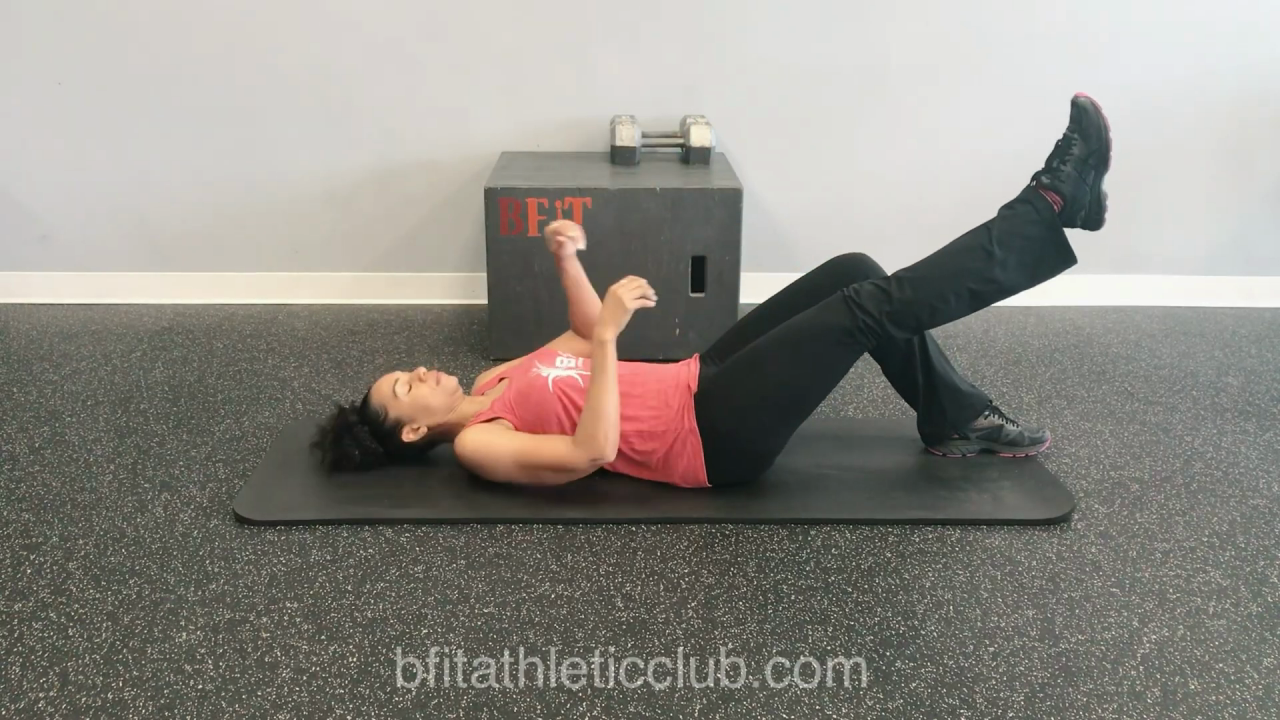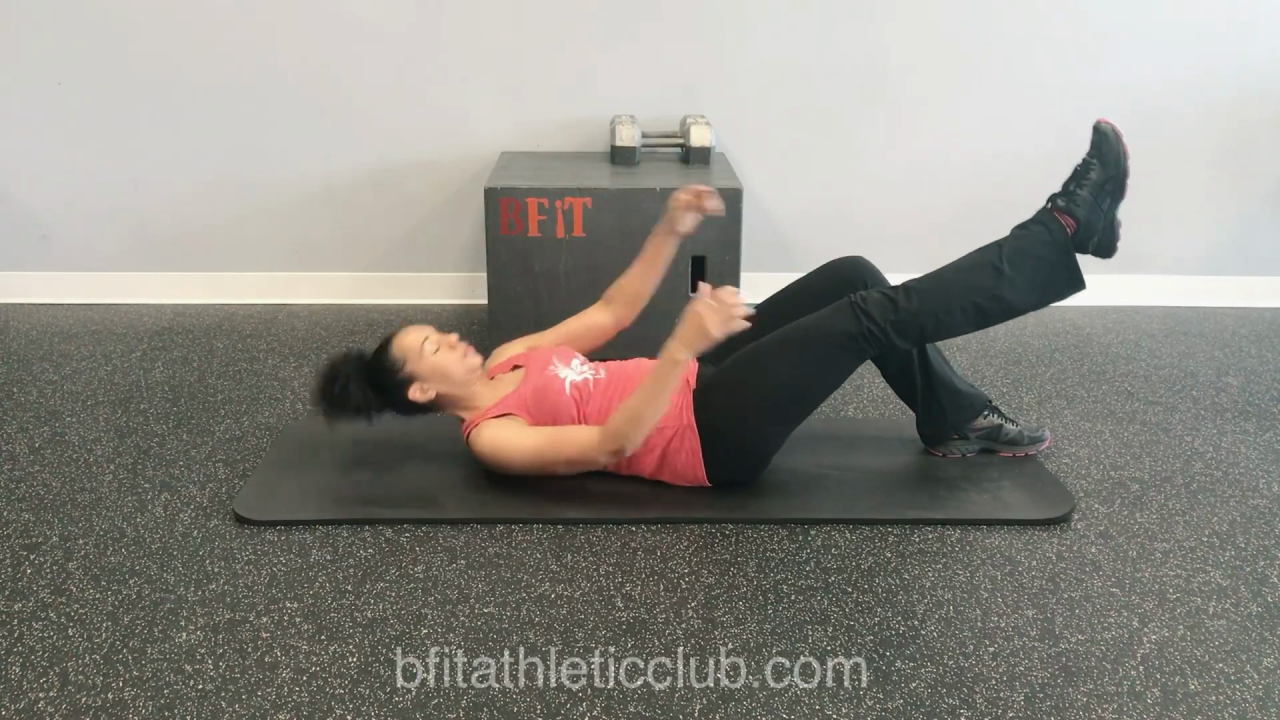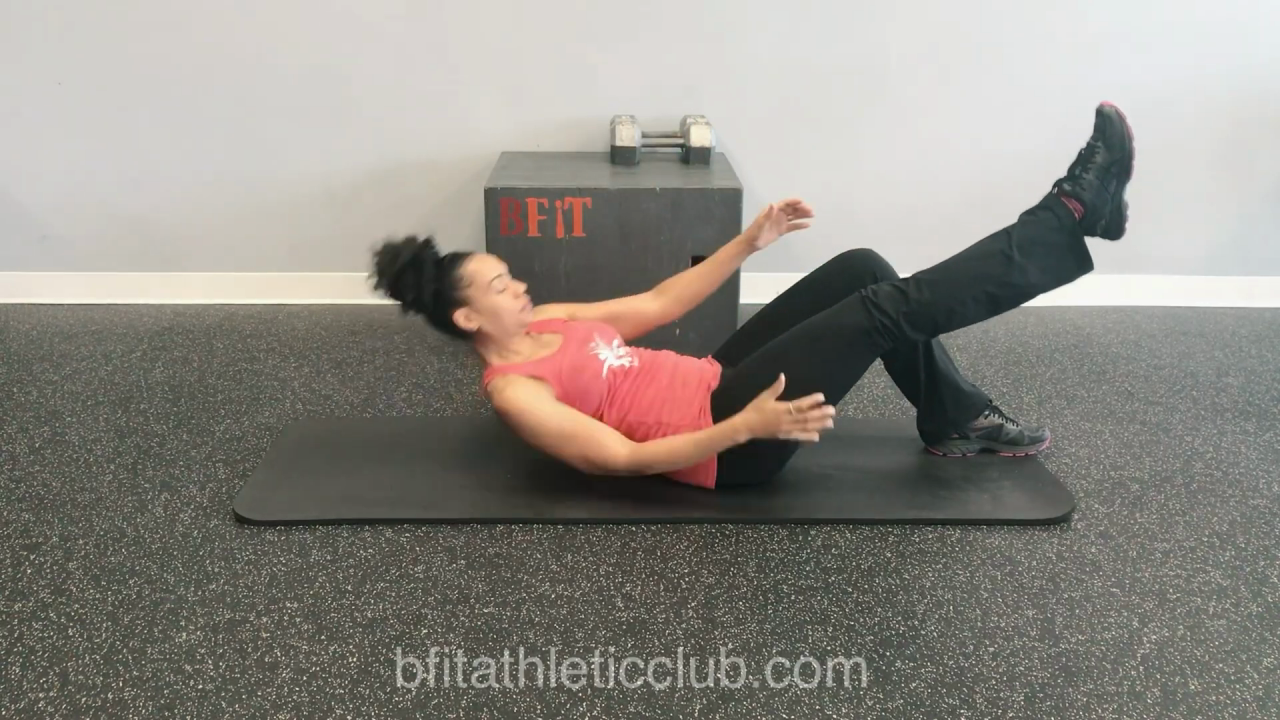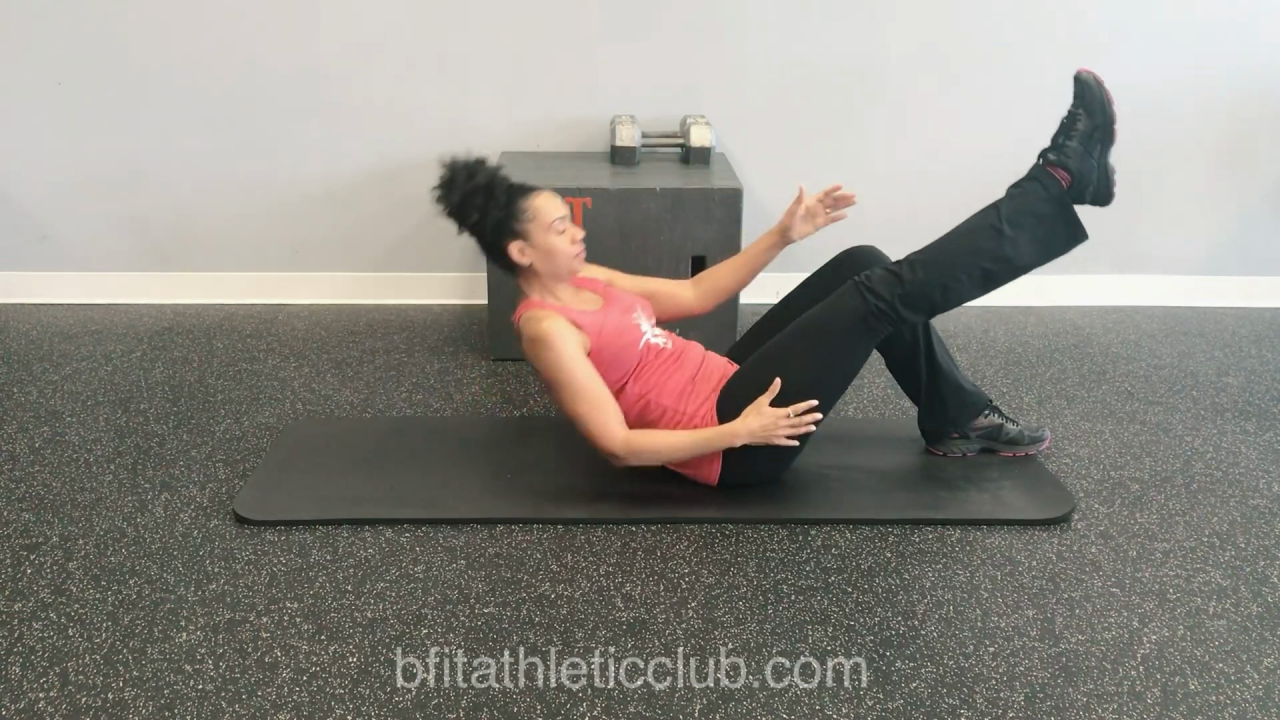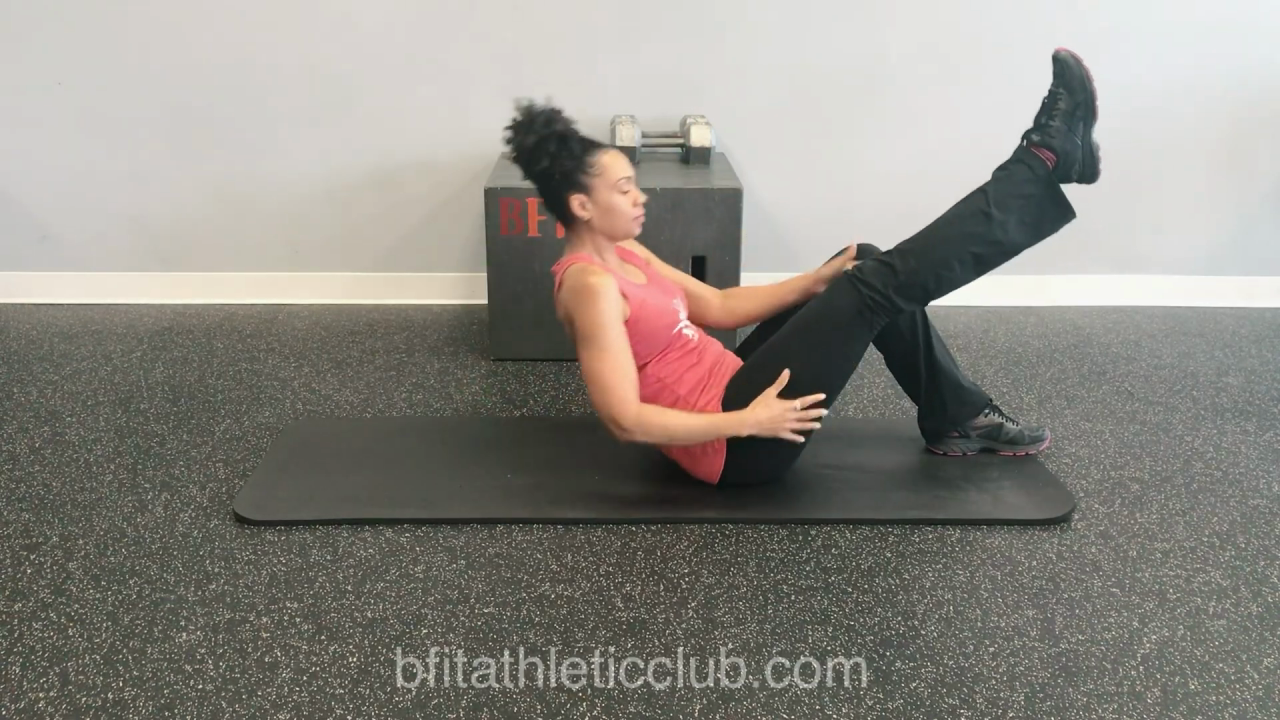
dt=0.2s
person 1, frame 1
left shoulder: (493, 383)
right shoulder: (478, 446)
left elbow: (583, 338)
right elbow: (593, 452)
left wrist: (566, 257)
right wrist: (612, 326)
left hip: (696, 387)
right hip: (712, 435)
left knee: (853, 272)
right knee: (872, 309)
left ankle: (957, 423)
right ankle: (1050, 208)
person 1, frame 2
left shoulder: (505, 360)
right shoulder: (488, 434)
left elbow: (607, 314)
right elbow: (606, 446)
left wrist: (667, 233)
right wrist: (686, 343)
left hip: (701, 391)
right hip: (712, 438)
left knee: (850, 275)
right knee: (875, 316)
left ankle: (956, 422)
right ankle: (1064, 230)
person 1, frame 3
left shoulder: (542, 324)
right shoulder: (512, 389)
left elbow: (657, 304)
right elbow: (625, 457)
left wrist: (749, 242)
right wrist: (742, 430)
left hip: (713, 389)
right hip: (721, 444)
left knee: (859, 270)
right knee: (889, 311)
left ankle: (956, 424)
right ankle: (1070, 213)
person 1, frame 4
left shoulder: (577, 281)
right shoulder: (546, 325)
left elbow: (688, 294)
right elbow: (617, 443)
left wrist: (780, 232)
right wrist: (740, 433)
left hip: (725, 389)
right hip: (728, 446)
left knee: (861, 266)
right knee: (888, 293)
left ankle: (958, 425)
right ankle: (1059, 179)
person 1, frame 5
left shoulder: (615, 254)
right shoulder: (589, 284)
left elbow: (716, 307)
right elbow: (626, 420)
left wrist: (820, 281)
right wrist: (751, 423)
left hip: (727, 395)
right hip: (727, 450)
left knee: (865, 273)
right knee: (882, 284)
left ankle: (959, 424)
right ankle: (1046, 158)
